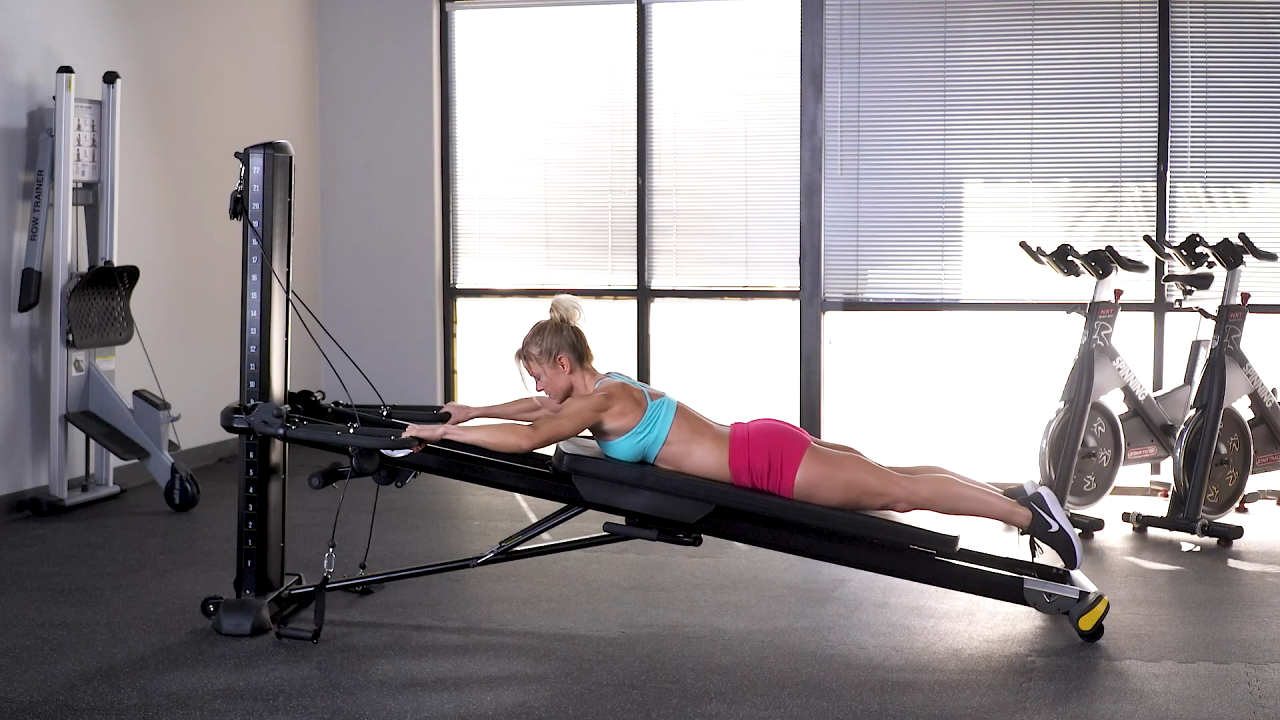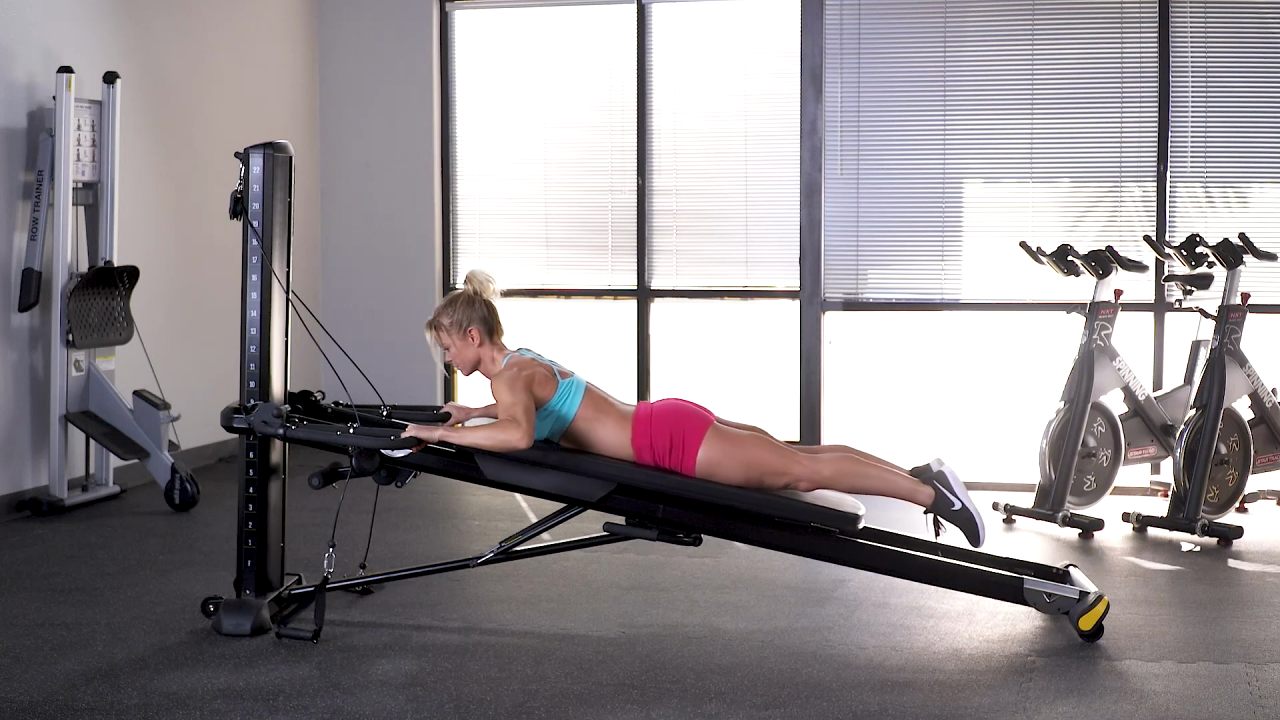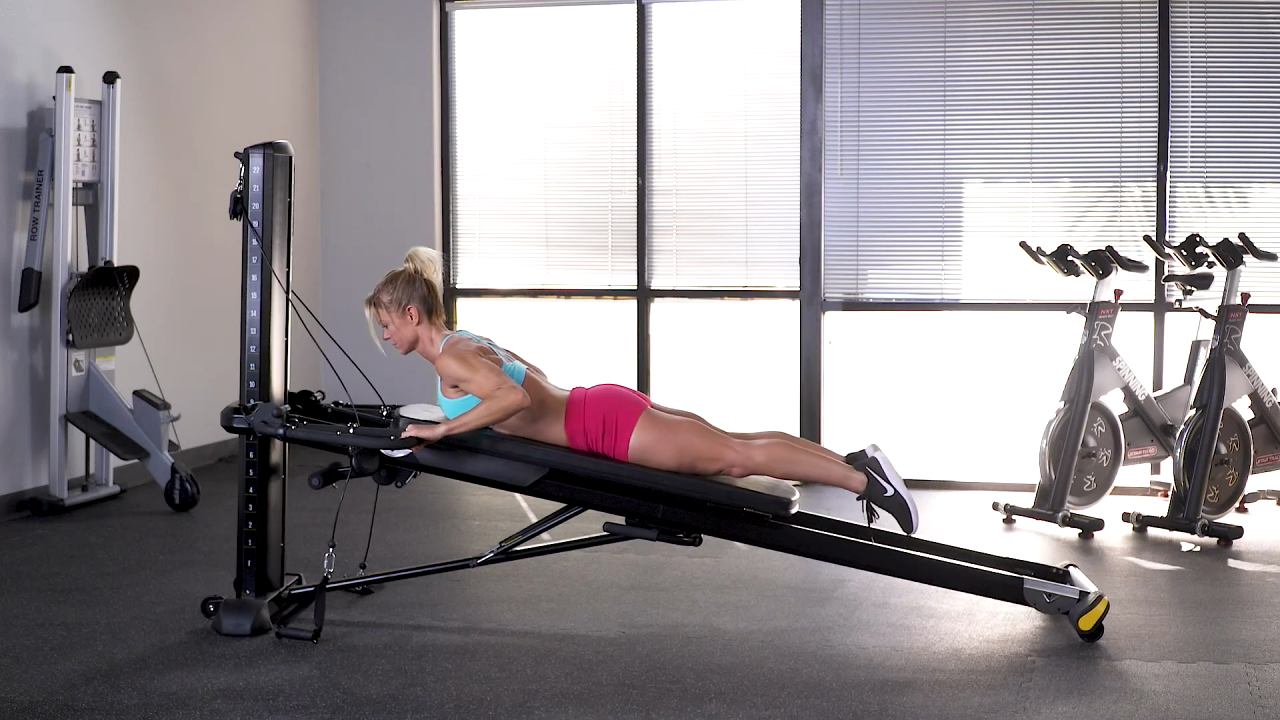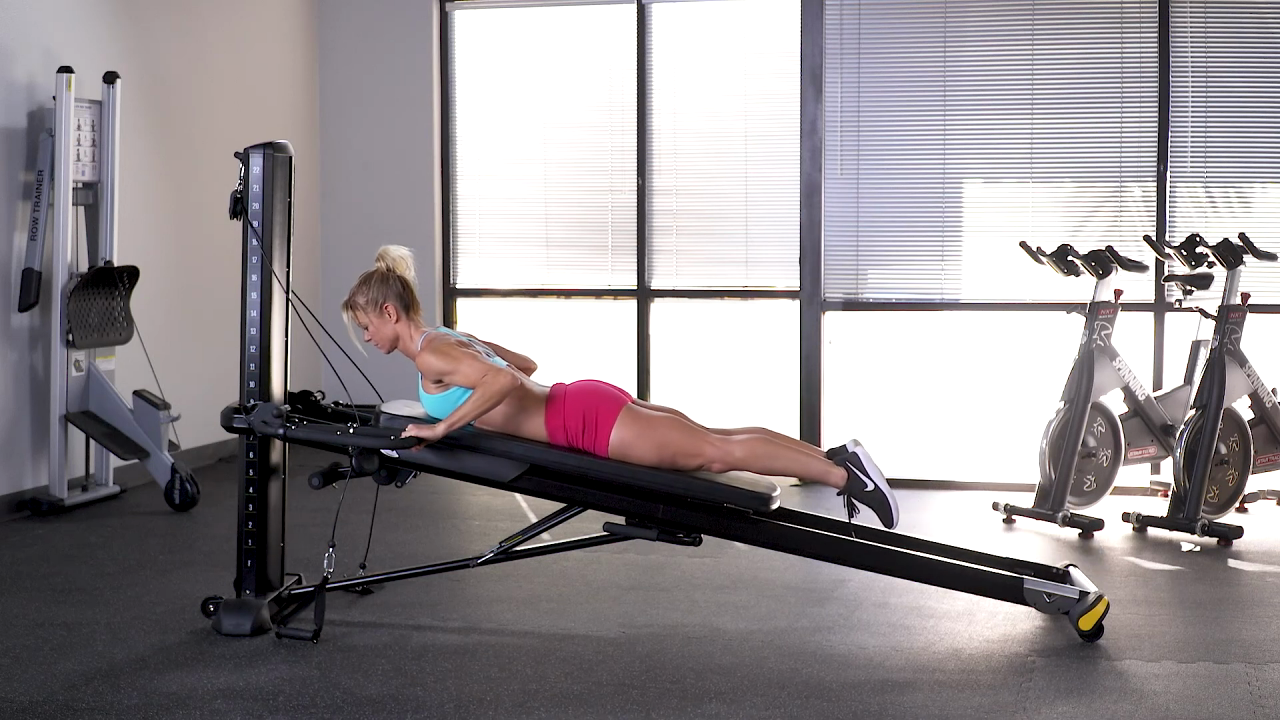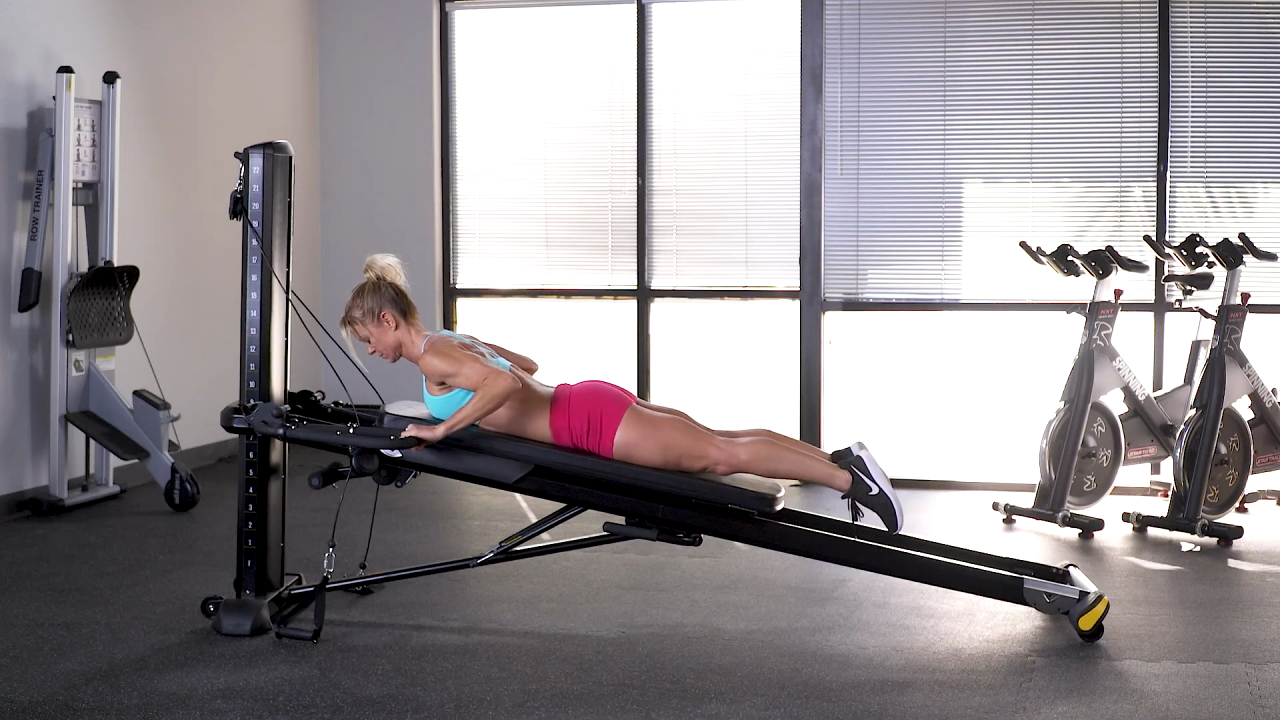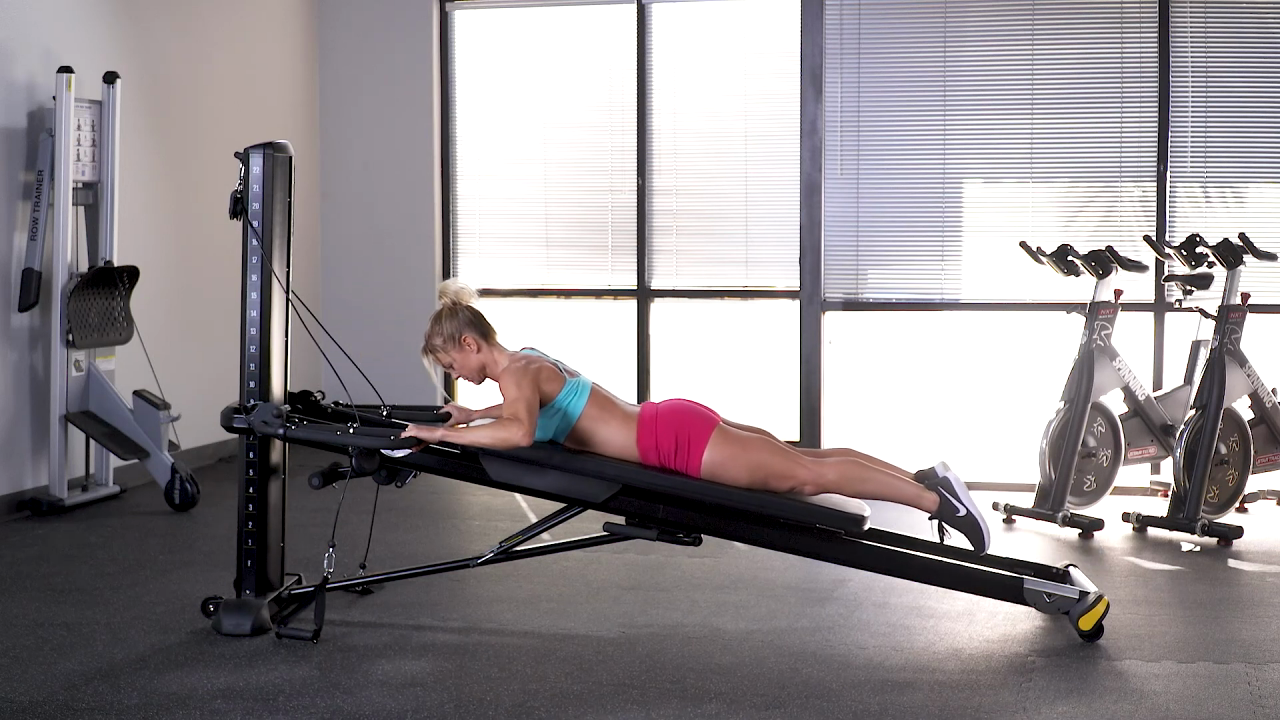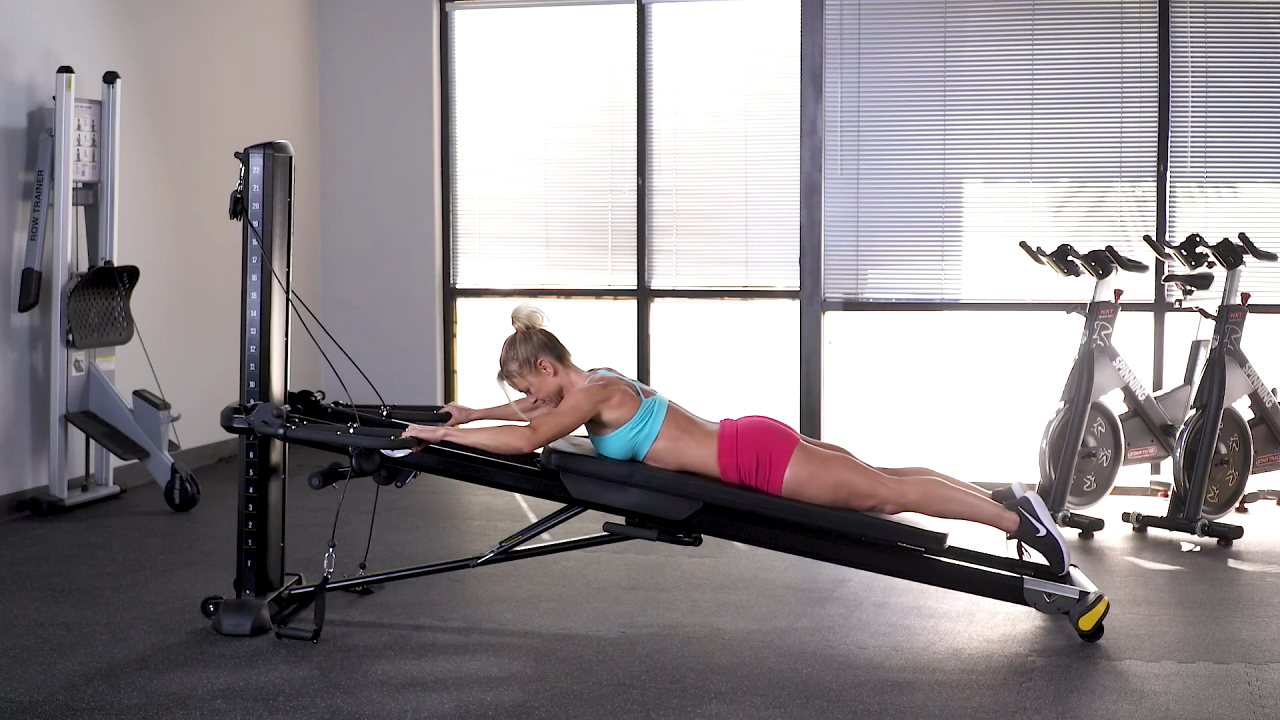
dt=0.7s
person 1, frame 1
left shoulder: (603, 401)
right shoulder: (601, 388)
left elbow: (525, 438)
right elbow: (546, 409)
left wrist: (443, 433)
right wrist: (477, 410)
left hip: (767, 460)
right hip: (763, 450)
left knee: (896, 492)
right knee: (893, 479)
left ankle: (1026, 513)
right ankle: (1017, 499)
person 1, frame 2
left shoulder: (508, 373)
right shoulder: (523, 361)
left elbow: (518, 437)
left wrist: (442, 433)
right wrist: (477, 411)
left hip: (669, 440)
right hip: (671, 423)
left knee: (801, 471)
right knee: (799, 457)
left ankle: (929, 495)
right ankle: (921, 476)
person 1, frame 3
left shoulder: (450, 357)
right shoulder: (466, 342)
left elbow: (516, 397)
left wrist: (442, 428)
right wrist: (466, 400)
left hip: (603, 425)
right hip: (605, 409)
left knee: (736, 459)
right knee: (737, 441)
left ankle: (864, 479)
right ankle: (855, 462)
person 1, frame 4
left shoulder: (429, 353)
right shoulder: (449, 337)
left elbow: (503, 380)
left wrist: (441, 427)
right wrist: (454, 399)
left hip: (584, 421)
right hip: (585, 403)
left knee: (715, 453)
right knee: (718, 437)
left ankle: (843, 474)
right ankle: (835, 457)
person 1, frame 5
left shoulder: (432, 354)
right shoulder: (449, 340)
left elbow: (504, 383)
left wrist: (443, 428)
right wrist: (455, 398)
left hip: (591, 422)
right hip: (593, 405)
left knee: (720, 456)
right knee: (722, 440)
left ankle: (849, 479)
right ankle: (841, 461)
person 1, frame 6
left shoulder: (513, 369)
right shoulder: (527, 360)
left elbow: (521, 434)
left wrist: (444, 434)
right wrist: (476, 414)
left hip: (675, 441)
right hip: (676, 425)
left knee: (807, 475)
right knee: (805, 460)
left ankle: (934, 501)
right ankle: (926, 481)
person 1, frame 7
left shoulder: (590, 394)
right shoulder: (593, 382)
left elbow: (528, 439)
right elbow: (536, 407)
left wrist: (444, 434)
right wrist: (475, 413)
left hip: (754, 457)
right hip: (755, 442)
left knee: (884, 494)
right knee: (883, 481)
left ankle: (1014, 520)
right ankle: (1005, 500)
